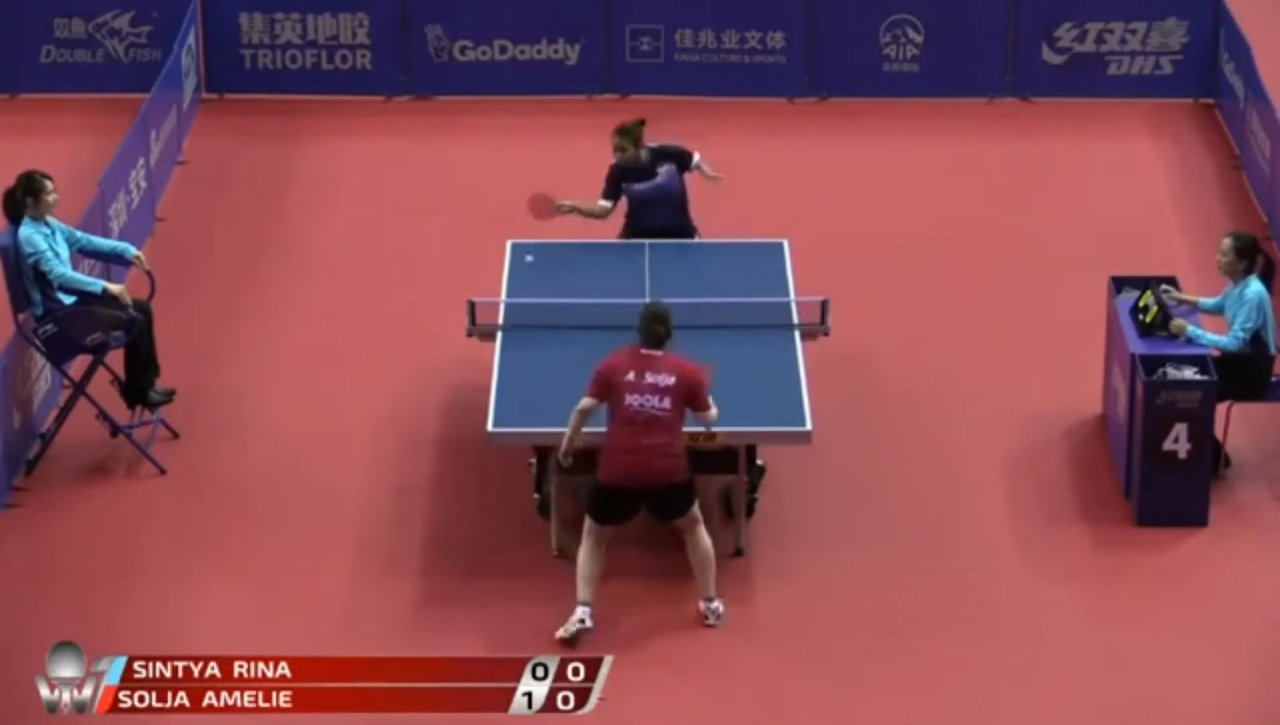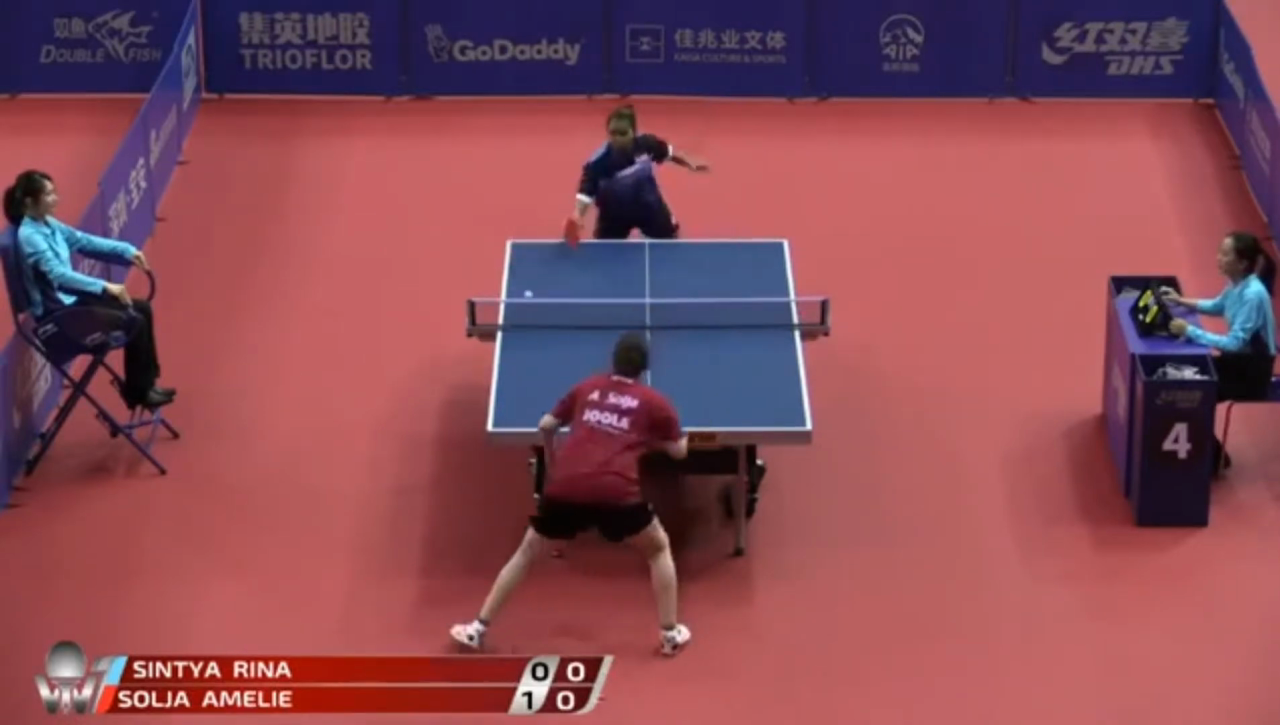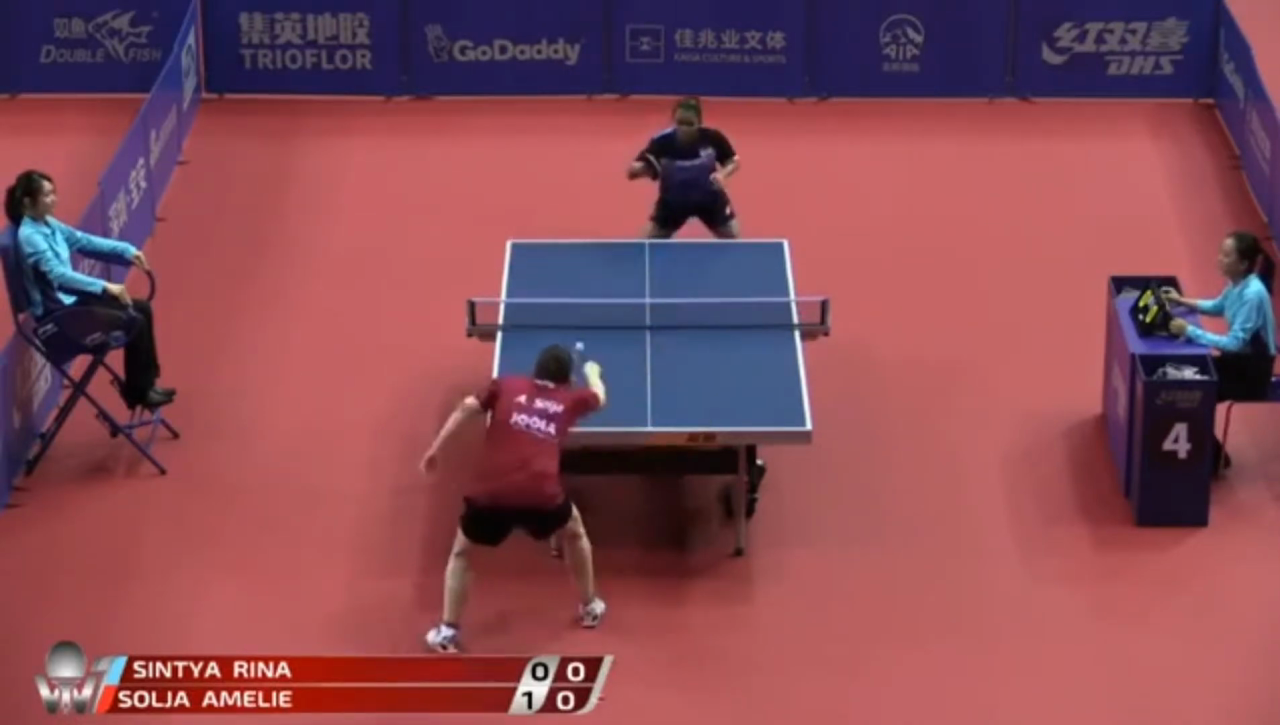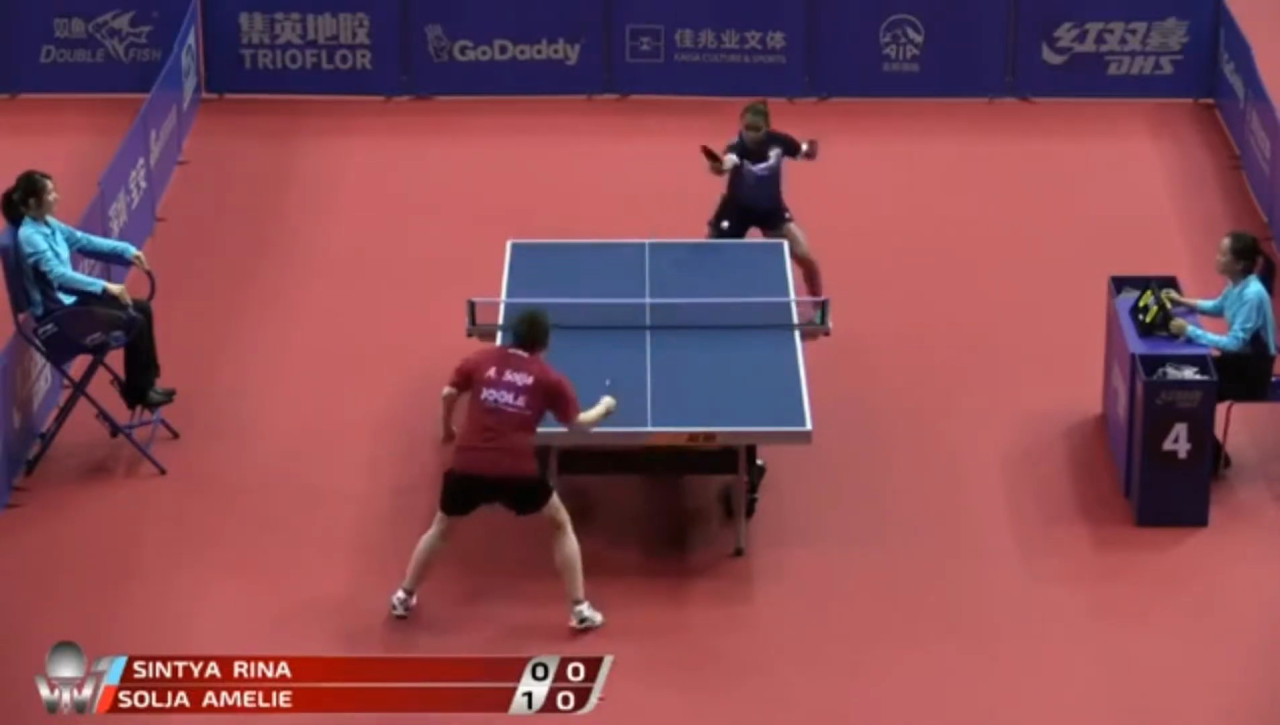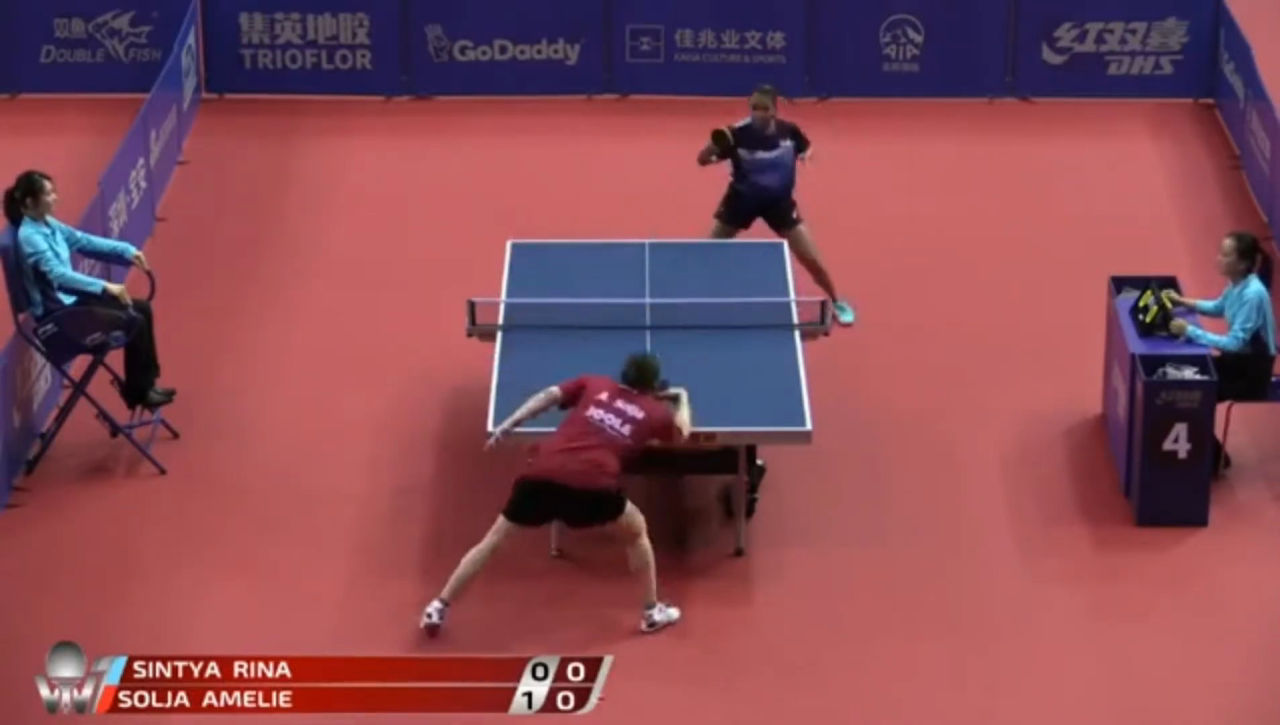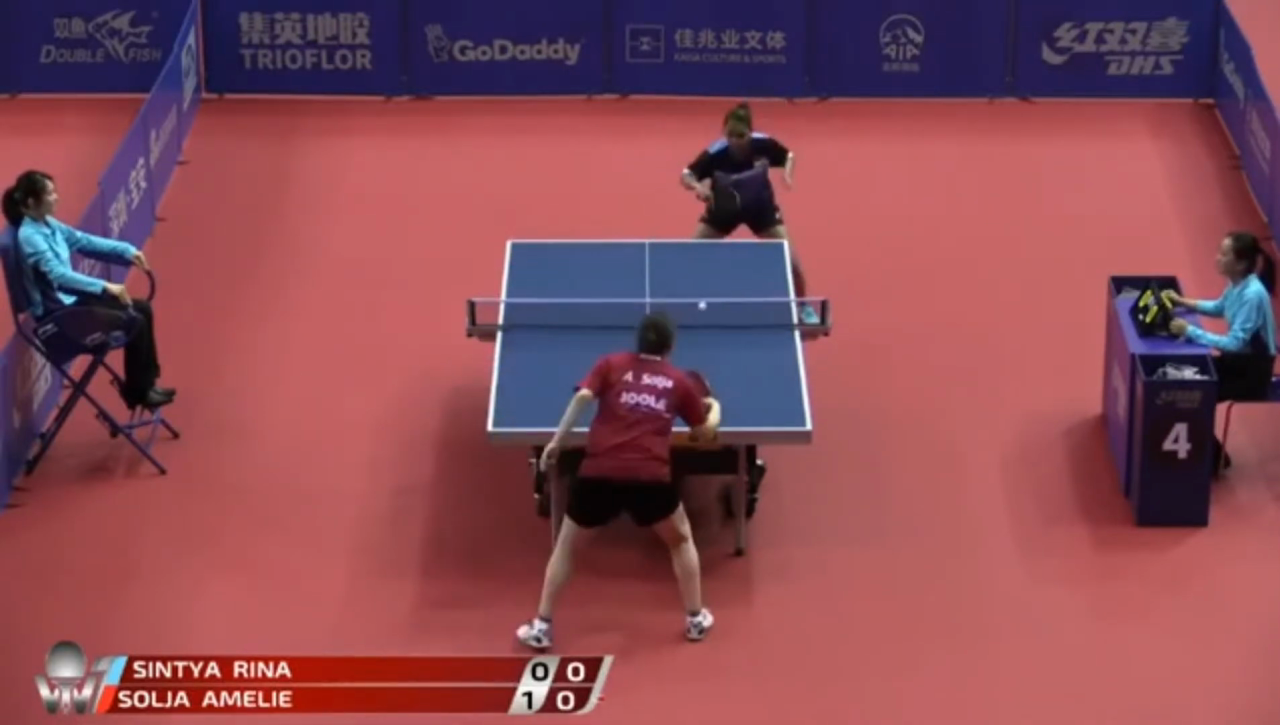
dt=0.4s
person 1, frame 1
left shoulder: (613, 364)
right shoulder: (688, 371)
left elbow: (584, 407)
right elbow: (709, 419)
left wrist: (568, 441)
right wrist: (707, 402)
left hip: (616, 472)
right hip: (667, 471)
left knee: (592, 540)
right knee: (694, 528)
left ankle: (582, 613)
right ankle: (710, 605)
person 1, frame 2
left shoulder: (585, 388)
right shoulder: (655, 402)
left elbow: (546, 426)
right elbow: (679, 450)
left wrist: (552, 458)
left hip: (565, 488)
right hip: (616, 494)
left knee: (526, 554)
right knee: (659, 549)
left ankle: (477, 628)
right ankle: (670, 632)
person 1, frame 3
left shoulder: (505, 386)
right shoulder: (571, 398)
left elbow: (468, 407)
right elbow: (599, 399)
left wrist: (435, 449)
right wrist: (593, 374)
left hip: (489, 493)
right hip: (542, 496)
left knee: (460, 553)
right knee: (575, 532)
left ankle: (447, 631)
right ankle: (589, 607)
person 1, frame 4
left shoulder: (481, 360)
right shoulder: (549, 378)
left elbow: (448, 394)
right elbow: (579, 424)
left wrist: (447, 427)
right wrist: (605, 406)
left hip: (467, 466)
right hip: (518, 471)
left knee: (440, 529)
right knee: (561, 527)
left ankle: (404, 596)
right ankle: (580, 609)
person 1, frame 5
left shoulder: (593, 385)
right shoulder: (655, 413)
left elbow: (551, 394)
right elbow: (681, 433)
left wrist: (505, 426)
right wrist: (683, 400)
left hip: (544, 474)
right hip: (593, 485)
left knee: (493, 540)
right knee: (636, 533)
left ankle: (439, 607)
right ankle: (653, 612)
person 1, frame 6
left shoulder: (611, 364)
right shoulder: (681, 382)
left elbow: (582, 398)
right elbow: (705, 431)
left wrist: (556, 441)
right wrist: (714, 408)
left hip: (599, 471)
right hip: (650, 476)
left knee: (565, 544)
right knee: (681, 540)
left ankle: (541, 625)
right ankle: (695, 618)
person 2, frame 1
left shoulder: (48, 223)
right shoulder: (29, 236)
left elbow: (84, 241)
right elbow: (58, 274)
left wrist: (126, 250)
right wrist: (105, 286)
left hip: (72, 296)
right hip: (57, 310)
left knee: (142, 309)
right knee: (134, 322)
left ankle: (145, 382)
right ankle: (139, 392)
person 2, frame 2
left shoulder: (48, 223)
right shoulder: (29, 236)
left elbow: (84, 241)
right elbow: (58, 274)
left wrist: (126, 250)
right wrist: (105, 286)
left hip: (72, 296)
right hip: (57, 310)
left knee: (142, 309)
right knee: (134, 323)
left ankle: (145, 382)
right ankle: (139, 392)
person 2, frame 3
left shoulder: (47, 223)
right shoulder: (29, 236)
left elbow: (84, 240)
right elbow: (58, 275)
left wrist: (126, 250)
right wrist: (104, 286)
left hip: (72, 296)
right hip: (57, 310)
left knee: (142, 309)
right knee: (134, 322)
left ankle: (146, 382)
right ankle: (138, 392)
person 2, frame 4
left shoulder: (47, 223)
right shoulder: (29, 237)
left elbow: (84, 240)
right elbow: (58, 274)
left wrist: (126, 250)
right wrist: (105, 286)
left hip: (72, 296)
right hip: (57, 311)
left knee: (142, 309)
right knee: (134, 323)
left ankle: (146, 382)
right ankle: (139, 392)
person 2, frame 5
left shoulder: (47, 223)
right shoulder: (29, 236)
left elbow: (84, 240)
right elbow: (58, 274)
left wrist: (126, 250)
right wrist: (105, 286)
left hip: (72, 296)
right hip: (57, 310)
left knee: (142, 309)
right knee: (134, 323)
left ankle: (146, 382)
right ankle: (138, 392)
person 2, frame 6
left shoulder: (47, 223)
right shoulder: (29, 237)
left elbow: (84, 240)
right elbow: (59, 274)
left wrist: (126, 250)
right wrist: (105, 287)
left hip: (72, 296)
right hip: (57, 310)
left knee: (142, 309)
right knee: (134, 323)
left ankle: (146, 383)
right ankle: (139, 392)
person 3, frame 1
left shoulder: (1253, 295)
right shoulder: (1237, 284)
left elbow: (1234, 343)
right elbow: (1218, 305)
left wrist: (1189, 331)
right wrist: (1182, 298)
left hip: (1254, 370)
right hip: (1240, 358)
left ankle: (1214, 456)
person 3, frame 2
left shoulder: (1253, 295)
right shoulder: (1237, 284)
left elbow: (1234, 343)
right elbow: (1216, 306)
left wrist: (1189, 331)
right wrist: (1181, 301)
left hip: (1254, 370)
right hip: (1240, 358)
left ankle: (1214, 456)
person 3, frame 3
left shoulder: (1253, 294)
right shoulder: (1237, 284)
left elbow: (1234, 343)
right elbow: (1217, 307)
left wrist: (1189, 331)
right wrist: (1182, 301)
left hip: (1254, 370)
right hip: (1240, 358)
left ankle: (1215, 456)
person 3, frame 4
left shoulder: (1252, 295)
right shoulder: (1237, 284)
left elbow: (1234, 343)
right elbow: (1217, 307)
left wrist: (1189, 331)
right wrist: (1182, 301)
left hip: (1254, 370)
right hip: (1240, 358)
left ankle: (1214, 456)
person 3, frame 5
left shoulder: (1252, 294)
right shoulder: (1237, 284)
left elbow: (1234, 343)
right elbow: (1218, 308)
left wrist: (1189, 331)
right wrist: (1183, 301)
left hip: (1254, 370)
right hip: (1239, 357)
left ankle: (1215, 456)
person 3, frame 6
left shoulder: (1252, 295)
right shoulder: (1237, 284)
left elbow: (1234, 343)
right elbow: (1218, 307)
left wrist: (1189, 330)
right wrist: (1183, 302)
left hip: (1254, 370)
right hip: (1239, 358)
left ankle: (1214, 456)
person 4, frame 1
left shoulder: (668, 154)
right shoulder: (618, 171)
left elbow: (695, 160)
right elbow: (604, 209)
left wrist: (708, 172)
right wrist: (574, 207)
left hip: (677, 226)
right hip: (639, 229)
person 4, frame 2
left shoulder: (646, 143)
right shoulder: (597, 164)
left elbow: (668, 153)
right elbow: (584, 198)
left wrist: (690, 164)
right wrist: (577, 217)
left hip: (650, 208)
right hip: (614, 216)
person 4, frame 3
left shoulder: (712, 138)
right shoulder: (661, 142)
left elbow: (733, 161)
right elbow: (632, 172)
left wrist: (722, 175)
right wrist: (642, 169)
left hip: (710, 199)
right hip: (672, 203)
person 4, frame 4
left shoulder: (778, 139)
right shoulder: (736, 147)
left elbow: (807, 155)
right elbow: (724, 165)
left wrist: (811, 149)
right wrist: (720, 166)
left hip: (771, 210)
right hip: (737, 210)
left knee: (806, 258)
left ankle: (818, 310)
person 4, frame 5
left shoulder: (789, 131)
right shoulder: (737, 133)
left elbow: (806, 150)
right elbow: (703, 160)
left wrist: (804, 158)
right wrist: (709, 151)
left hip: (779, 200)
right hip: (742, 198)
left knee: (810, 258)
left ankle: (837, 303)
person 4, frame 6
left shoulder: (765, 144)
right shoulder: (714, 154)
left elbow: (788, 157)
right elbow: (686, 176)
left wrist: (787, 174)
right wrist: (698, 188)
left hip: (760, 205)
right hip: (724, 207)
left knee: (790, 261)
left ankle: (803, 306)
